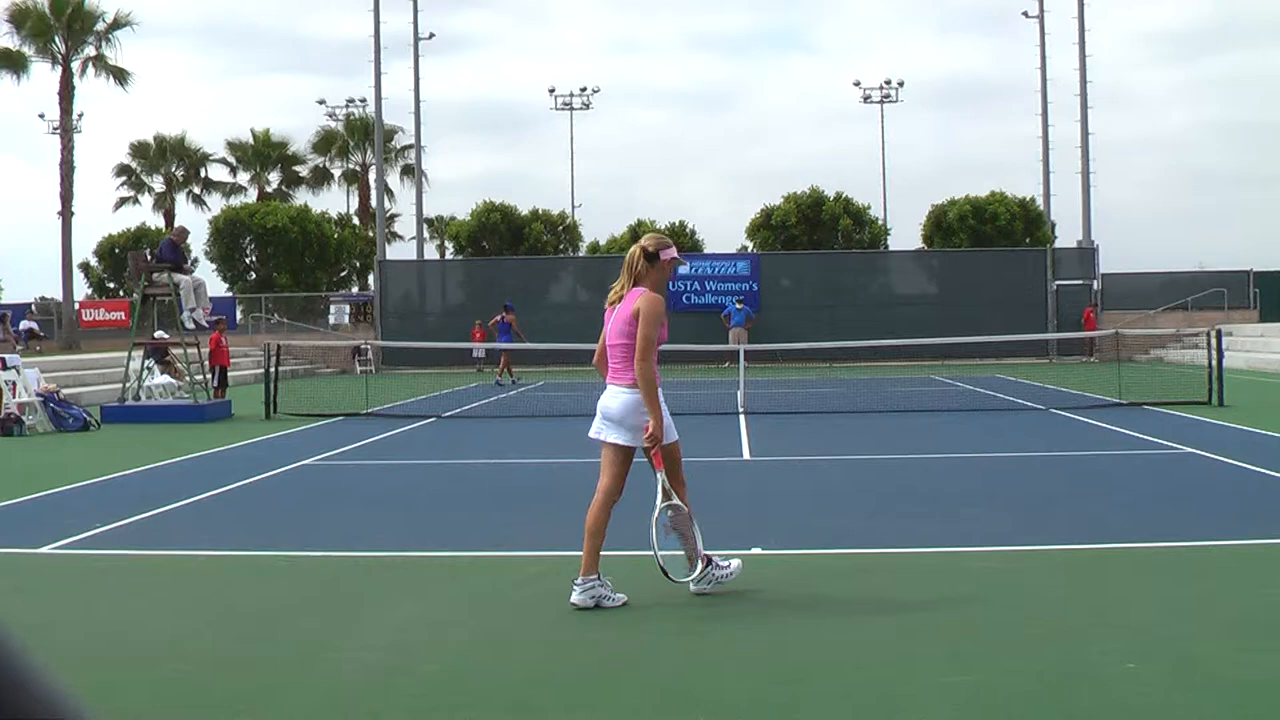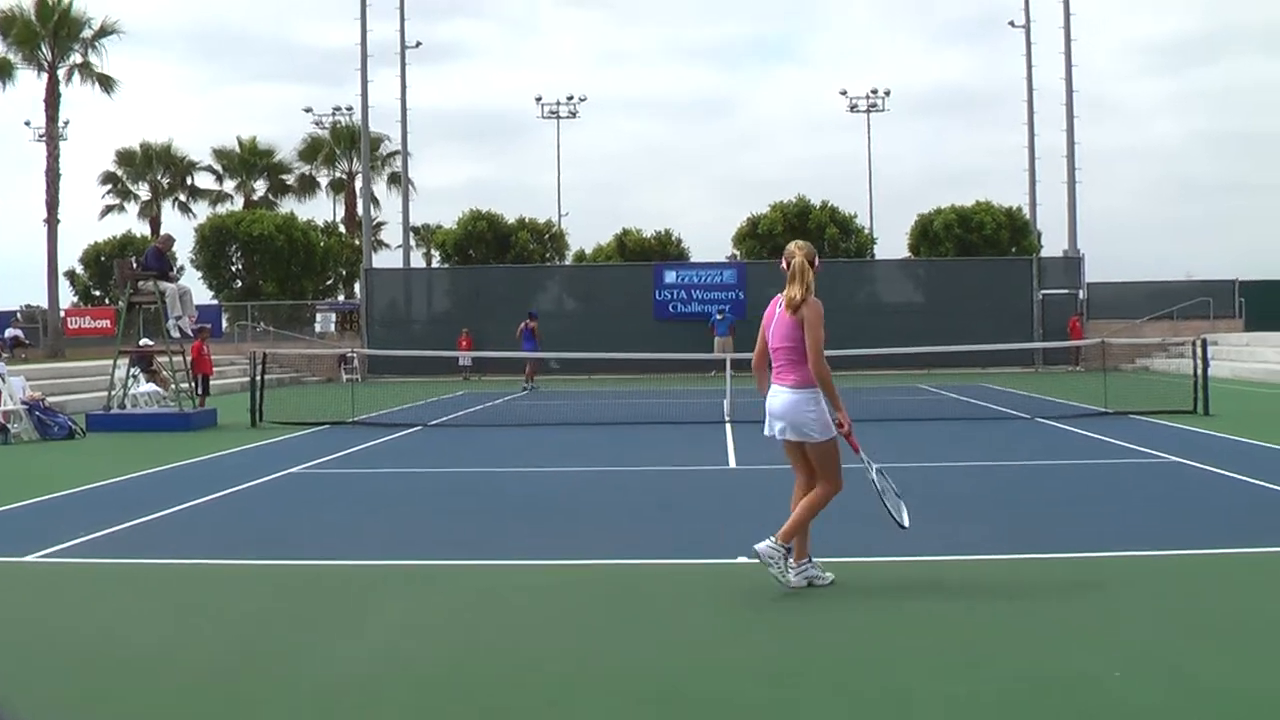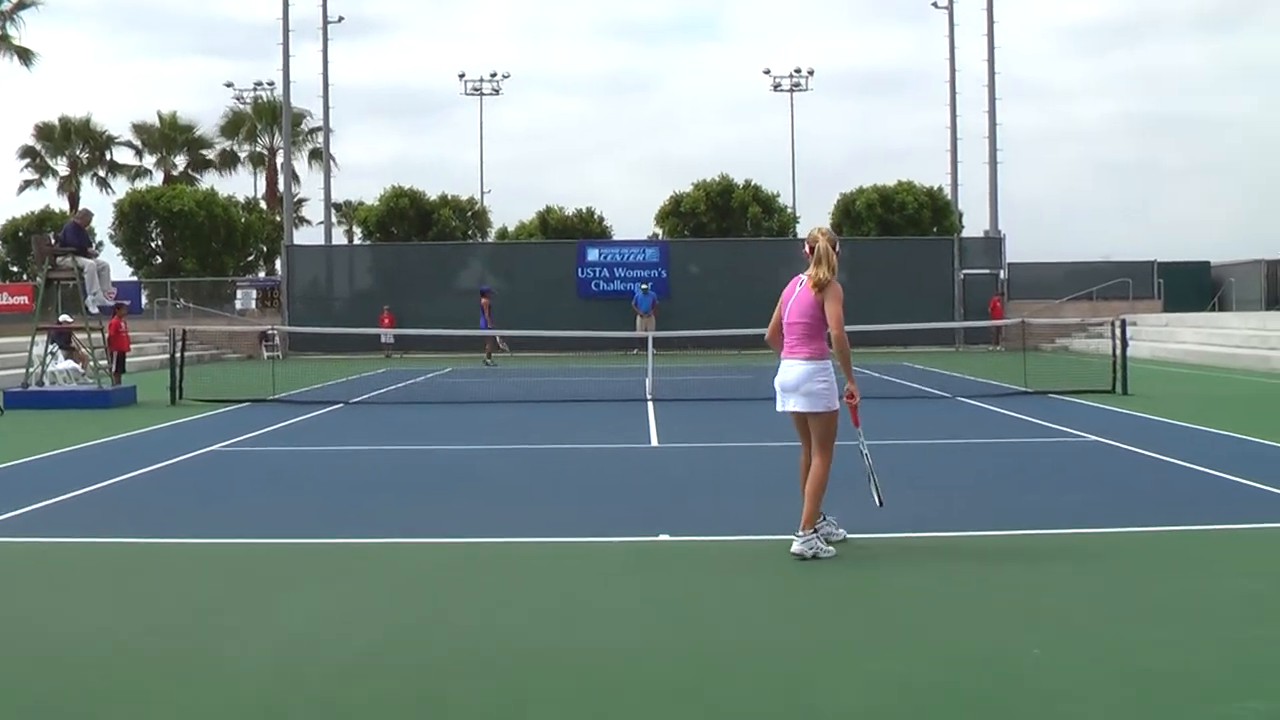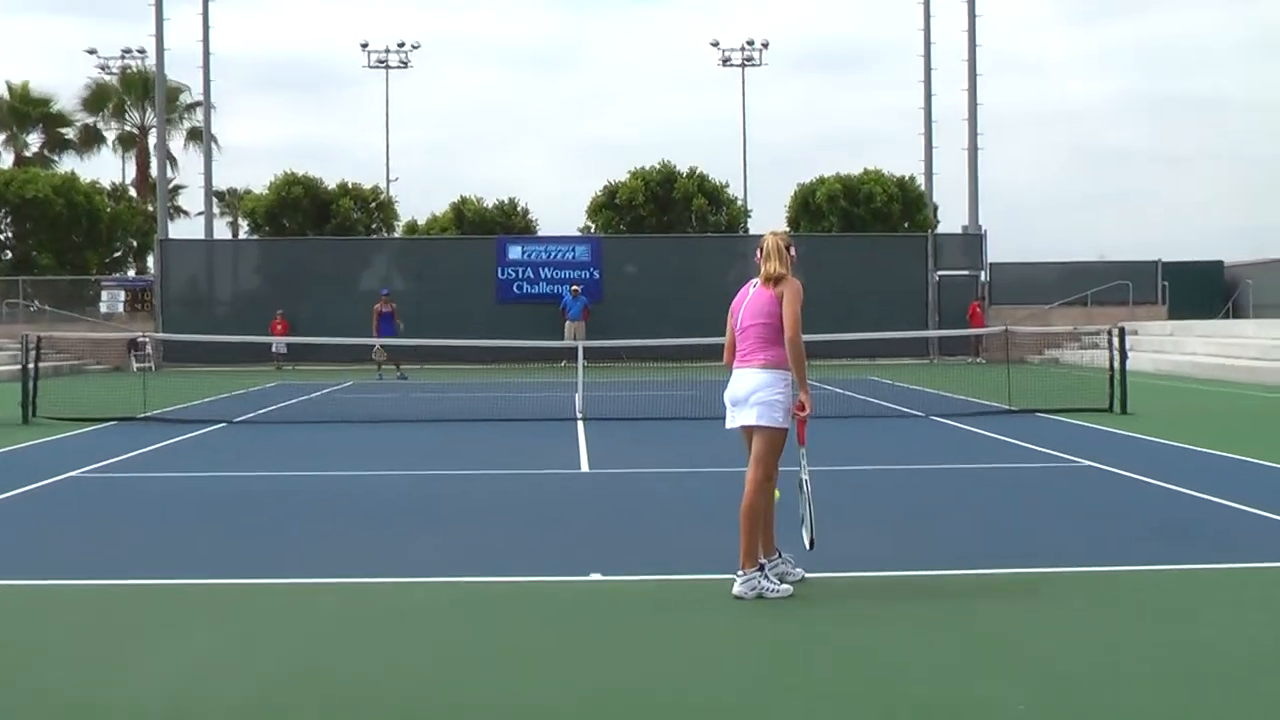
dt=1s
person 1, frame 1
left shoulder: (617, 300)
right shoulder: (652, 301)
left elbow: (599, 360)
right elbow: (643, 363)
right wrist: (655, 417)
left hip: (611, 400)
right hip: (638, 400)
left knee: (607, 492)
right knee: (675, 487)
left ankle: (587, 582)
right ankle: (702, 570)
person 1, frame 2
left shoulder: (774, 305)
right shoulder: (810, 306)
left elbow: (758, 362)
right elbow: (817, 365)
right wrist: (839, 410)
left hip: (778, 398)
right hip: (804, 400)
left knee: (807, 481)
right knee: (830, 483)
left ankle: (797, 564)
right ankle: (777, 544)
person 1, frame 3
left shoulder: (794, 285)
right shoulder: (829, 287)
left elbow: (771, 335)
right elbow: (837, 335)
right wrist: (851, 380)
left hip: (788, 372)
right hip: (814, 372)
left knee: (809, 451)
right knee: (822, 456)
left ankle: (816, 521)
person 1, frame 4
left shoulder: (744, 292)
right shoulder: (788, 285)
left elbow: (728, 357)
right elbow: (791, 337)
right wrist: (803, 388)
left hip: (739, 383)
right hip: (769, 383)
left knee: (766, 476)
right knee: (758, 480)
left ankle: (770, 559)
right ankle: (748, 574)
